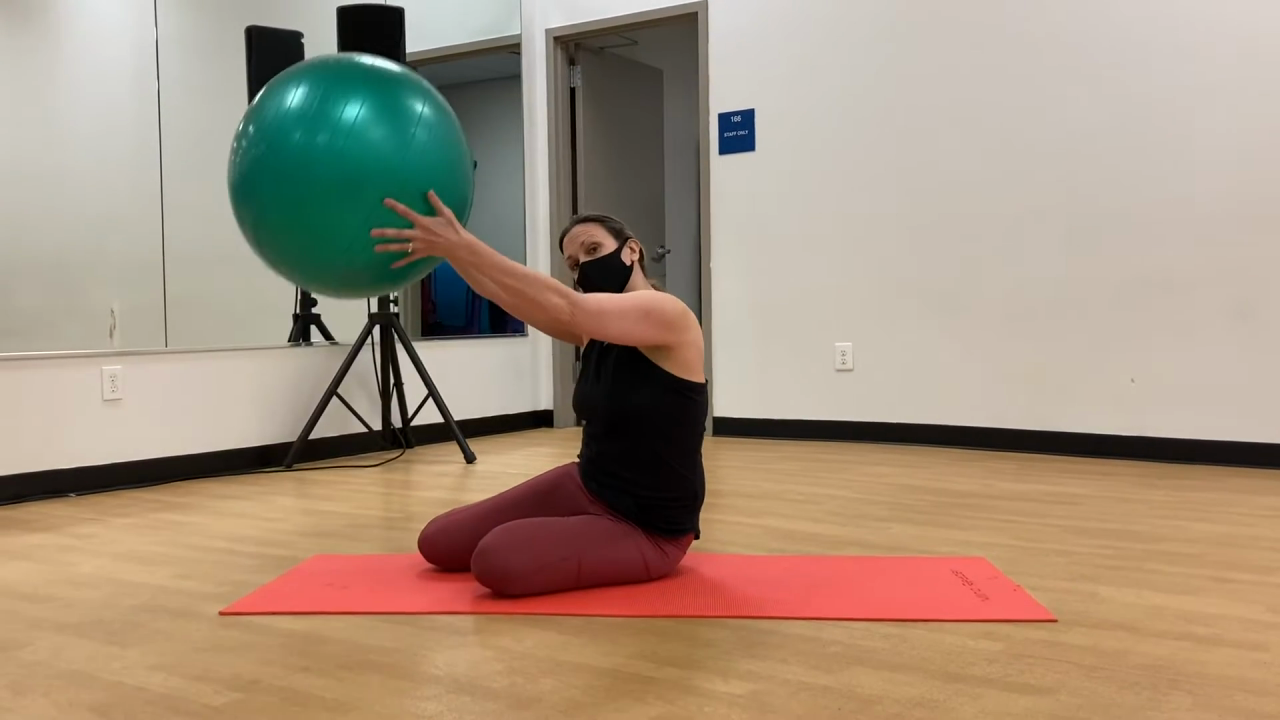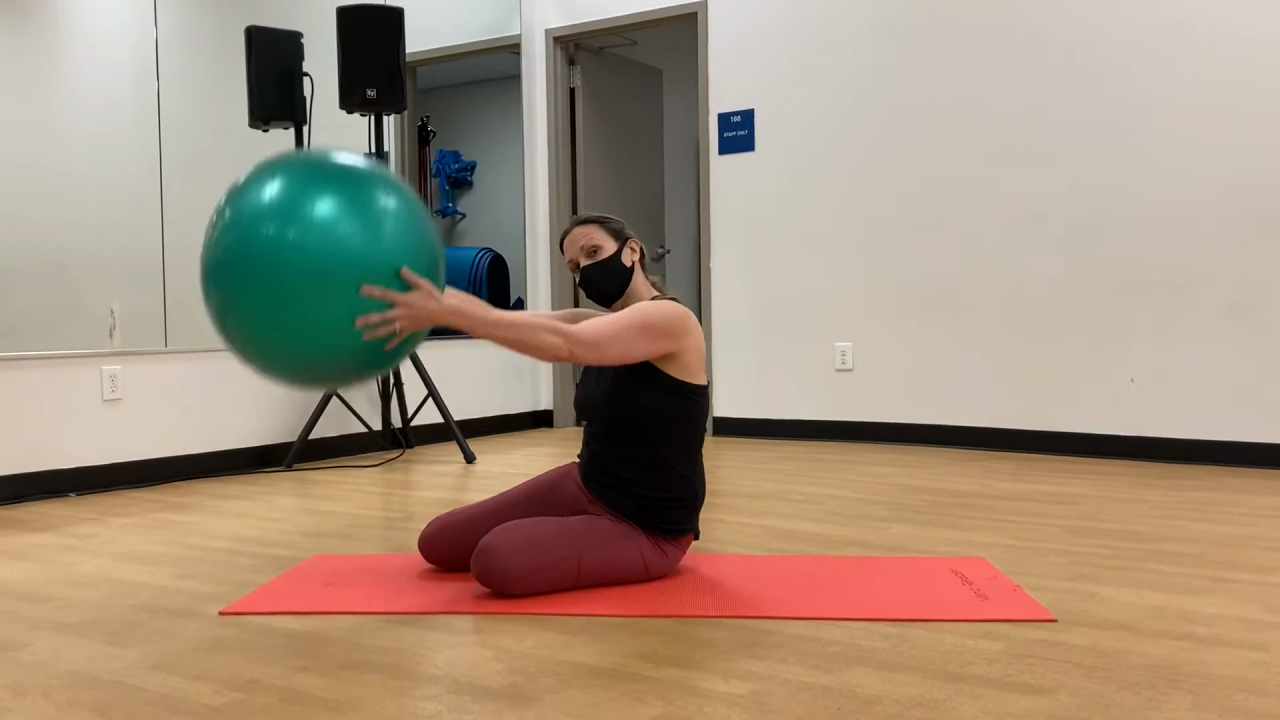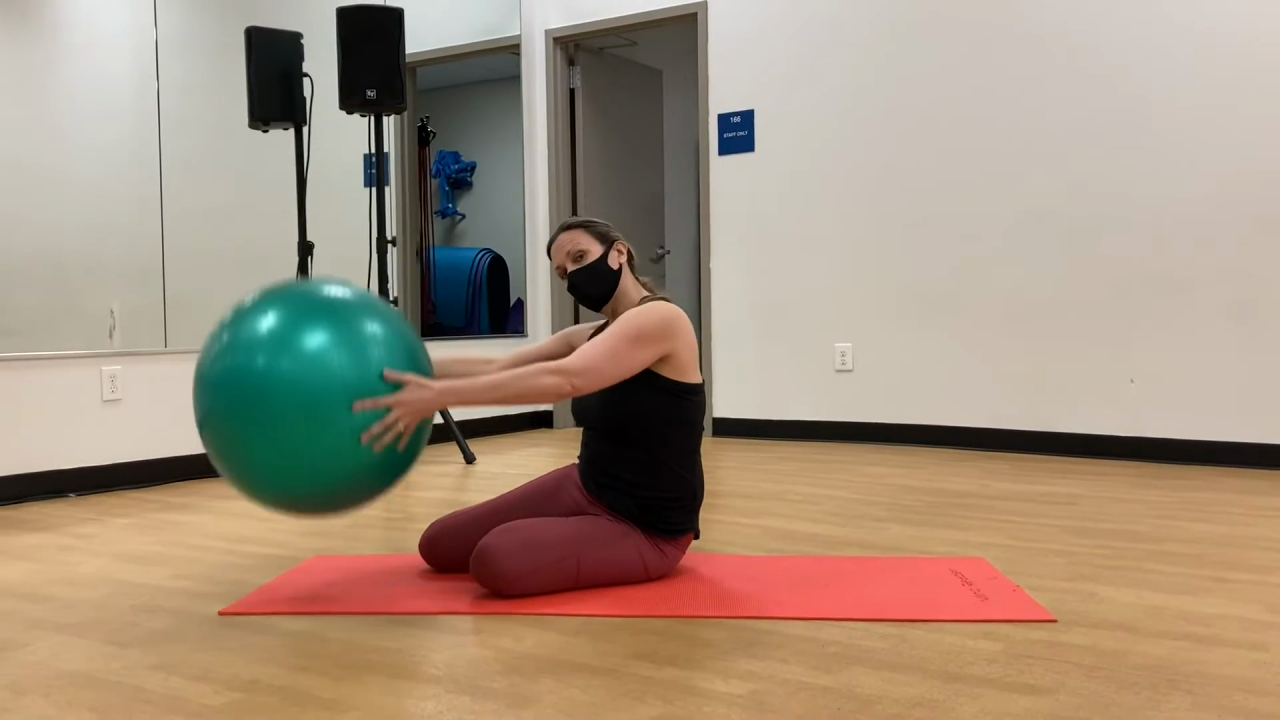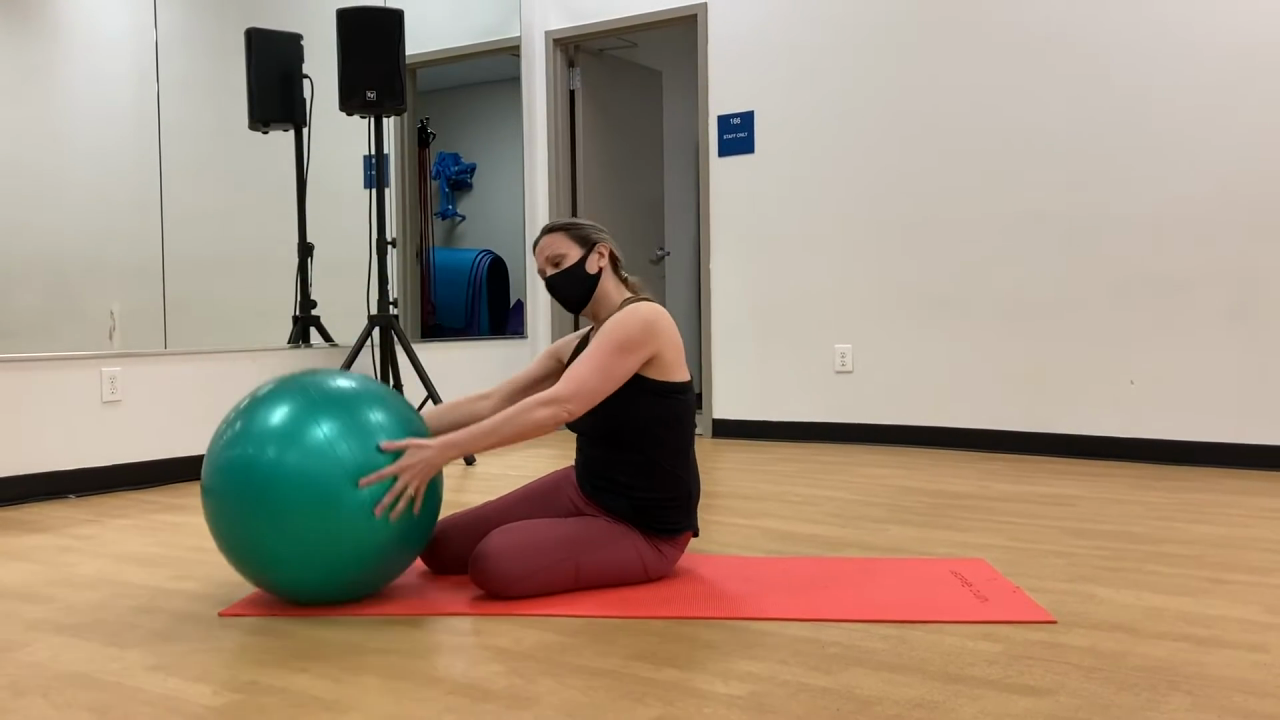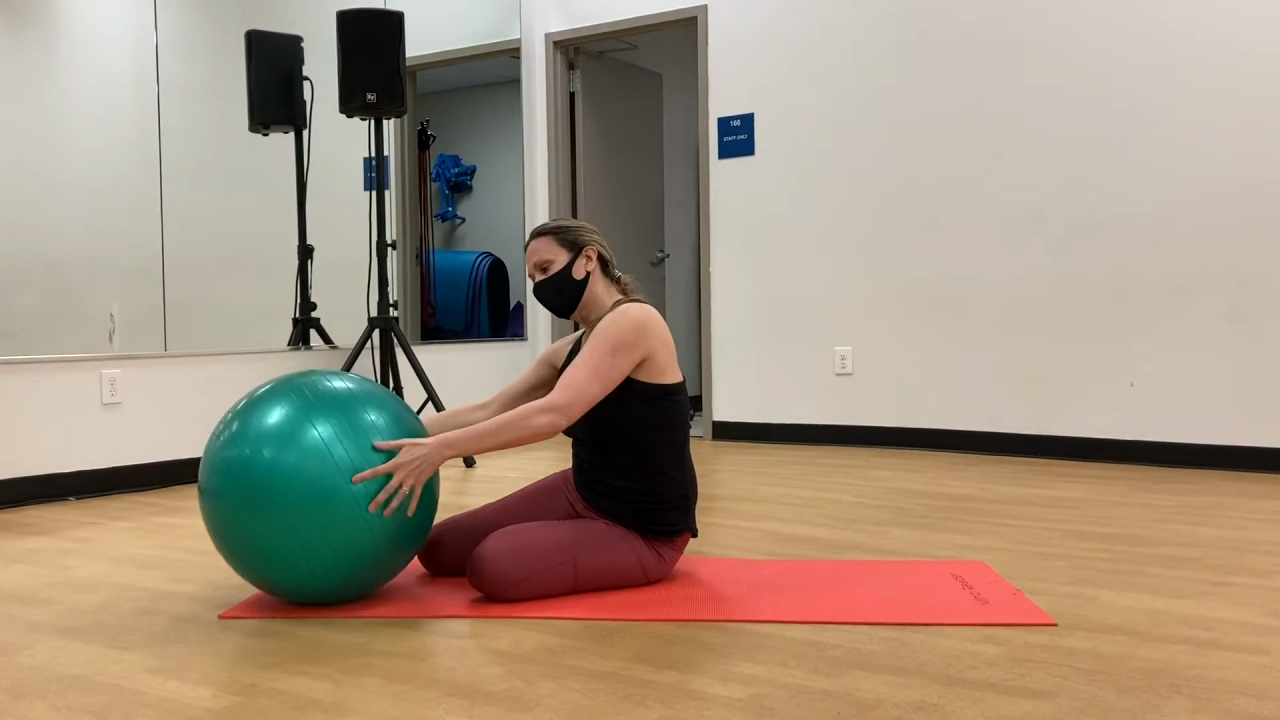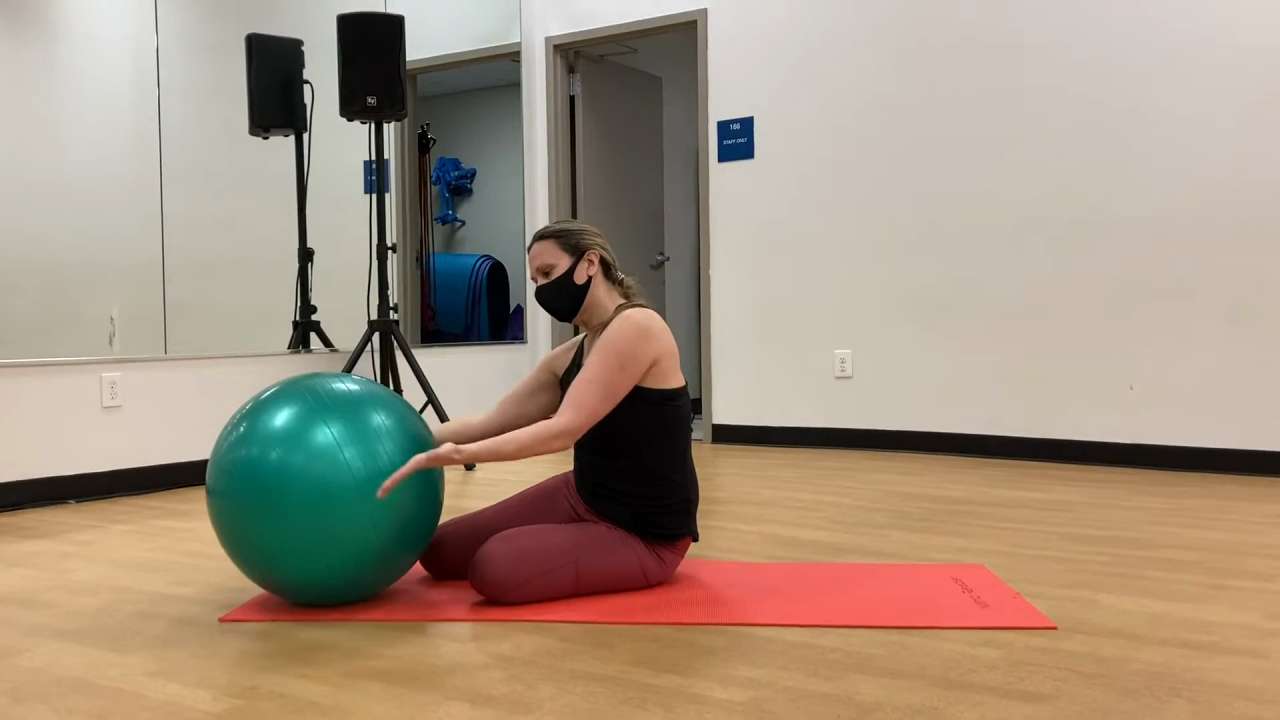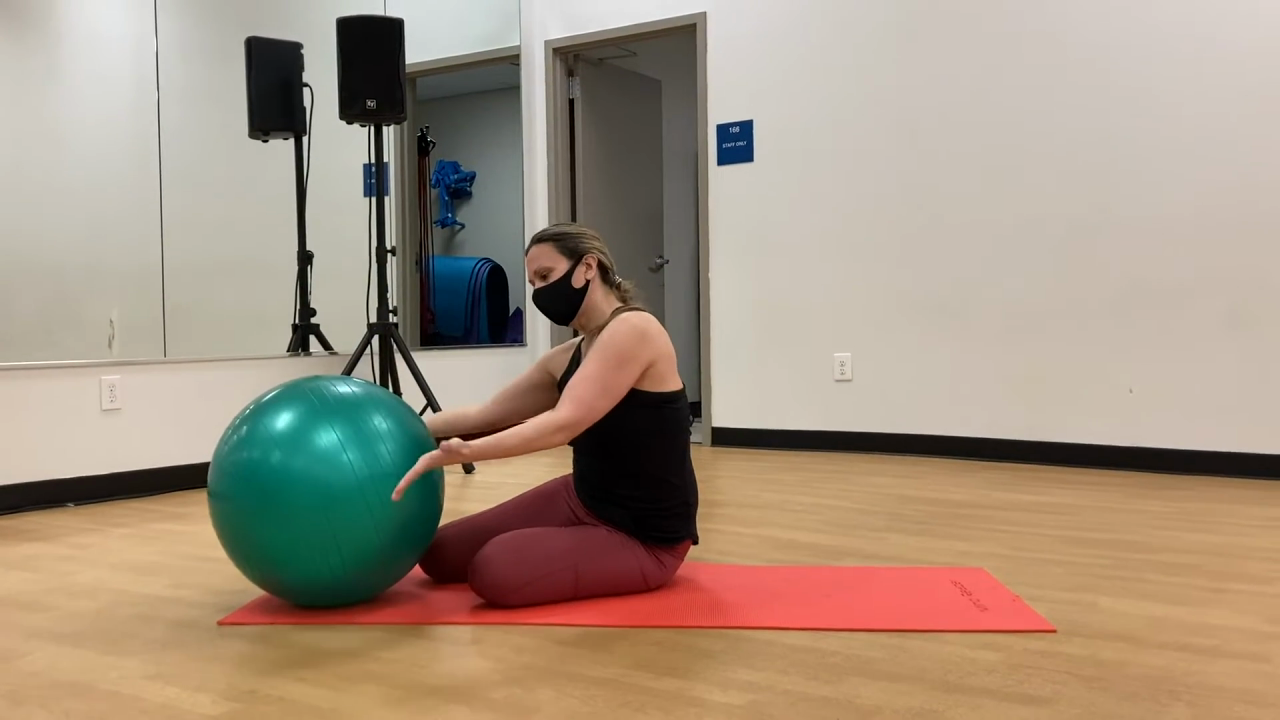
dt=0.2s
person 1, frame 1
left shoulder: (670, 315)
right shoulder: (598, 326)
left elbow: (566, 308)
right elbow: (505, 289)
left wrist: (461, 243)
right wrist: (443, 241)
left hip: (647, 528)
right hip: (586, 488)
left knee: (497, 562)
right knee: (438, 545)
left ankle: (634, 561)
right ankle: (581, 536)
person 1, frame 2
left shoulder: (670, 319)
right shoulder: (599, 327)
left elbow: (565, 346)
right elbow: (502, 321)
left wrist: (444, 311)
left hip: (647, 529)
left knee: (497, 561)
right knee: (438, 544)
right ankle: (582, 541)
person 1, frame 3
left shoulder: (660, 319)
right shoulder: (591, 338)
left elbow: (563, 381)
right elbow: (498, 368)
left wrist: (440, 395)
left hip: (647, 530)
left knee: (496, 561)
right knee: (440, 546)
left ankle: (627, 563)
person 1, frame 4
left shoulder: (643, 320)
right shoulder: (578, 346)
left elbow: (559, 407)
right elbow: (492, 403)
left wrist: (443, 450)
left hip: (644, 530)
left knee: (494, 565)
right knee: (440, 549)
person 1, frame 5
left shoulder: (632, 322)
right shoulder: (569, 351)
left elbow: (554, 413)
right elbow: (489, 412)
left wrist: (437, 450)
right wrist: (410, 433)
left hip: (642, 532)
left knee: (493, 567)
right knee: (438, 551)
left ankle: (625, 565)
person 1, frame 6
left shoulder: (636, 327)
right shoulder: (570, 355)
left elbow: (565, 429)
right elbow: (494, 421)
left wrist: (460, 454)
left hip: (643, 535)
left knee: (494, 570)
right knee: (441, 554)
left ankle: (631, 568)
person 1, frame 7
left shoulder: (633, 330)
right shoulder: (568, 357)
left elbow: (564, 424)
right elbow: (486, 415)
left wrist: (464, 453)
left hip: (643, 538)
left knee: (495, 573)
right knee: (441, 556)
right ankle: (580, 548)
